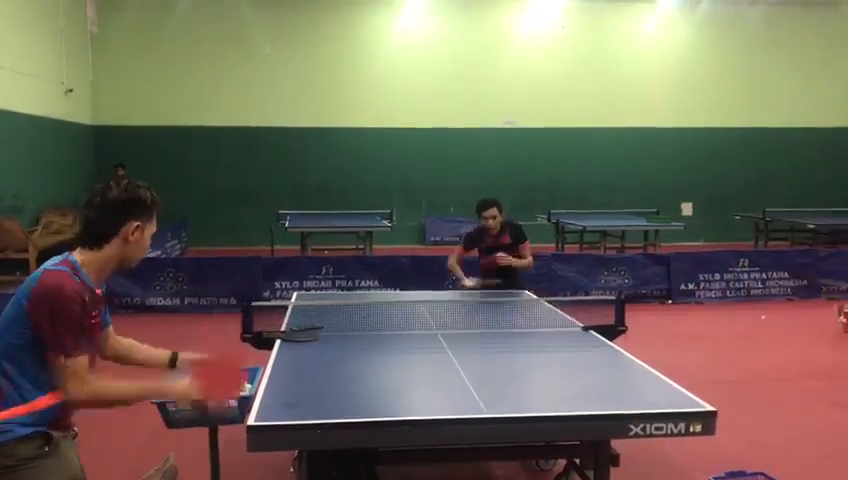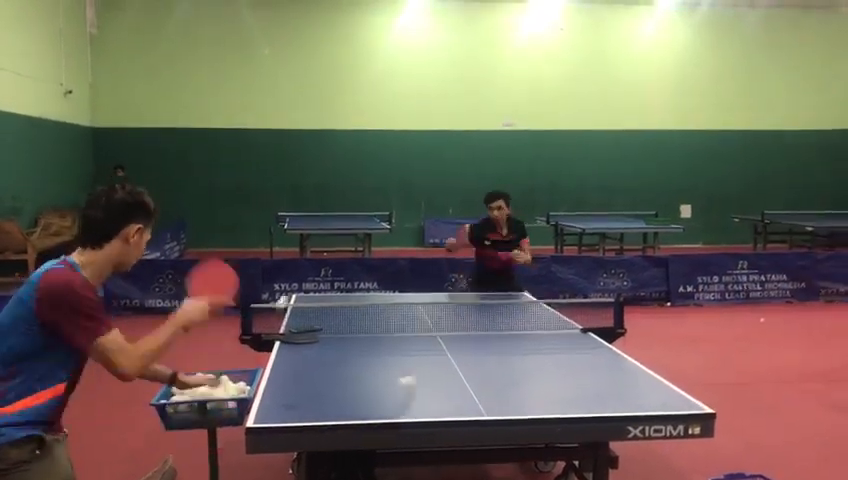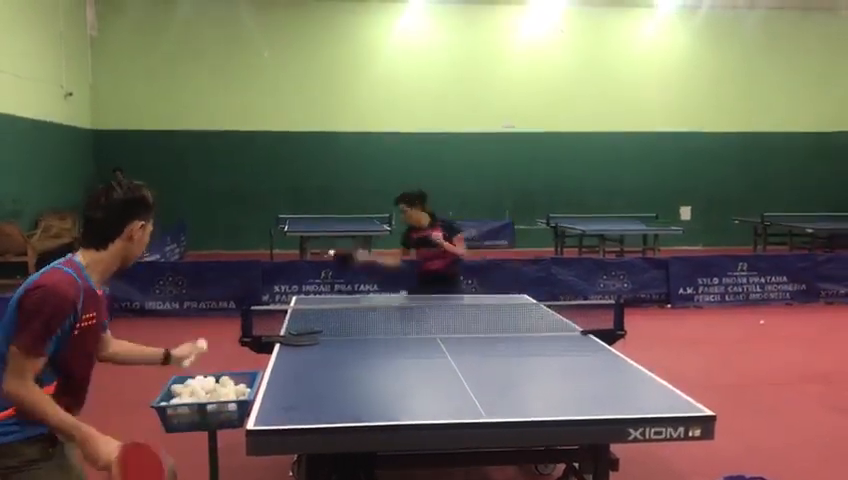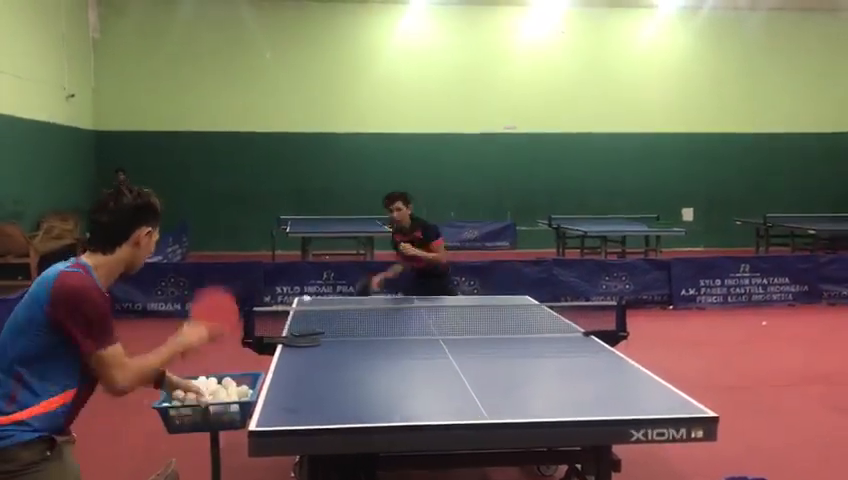
dt=0.4s
person 1, frame 1
left shoulder: (87, 283)
right shoulder: (60, 289)
left elbow: (108, 344)
right elbow: (77, 389)
left wrist: (177, 359)
right wrist: (163, 389)
left hip: (47, 430)
person 1, frame 2
left shoulder: (80, 281)
right shoulder: (65, 286)
left elbow: (118, 351)
right elbow: (126, 365)
left wrist: (174, 377)
right wrist: (180, 320)
left hip: (35, 433)
person 1, frame 3
left shoulder: (90, 286)
right shoulder: (56, 290)
left elbow: (104, 347)
left wrist: (169, 356)
right wrist: (88, 436)
left hip: (45, 435)
right hip: (26, 441)
person 1, frame 4
left shoulder: (75, 278)
right shoulder: (77, 289)
left elbow: (103, 363)
right elbow: (119, 379)
left wrist: (162, 378)
right wrist: (181, 343)
left hip: (37, 435)
right hip: (24, 443)
